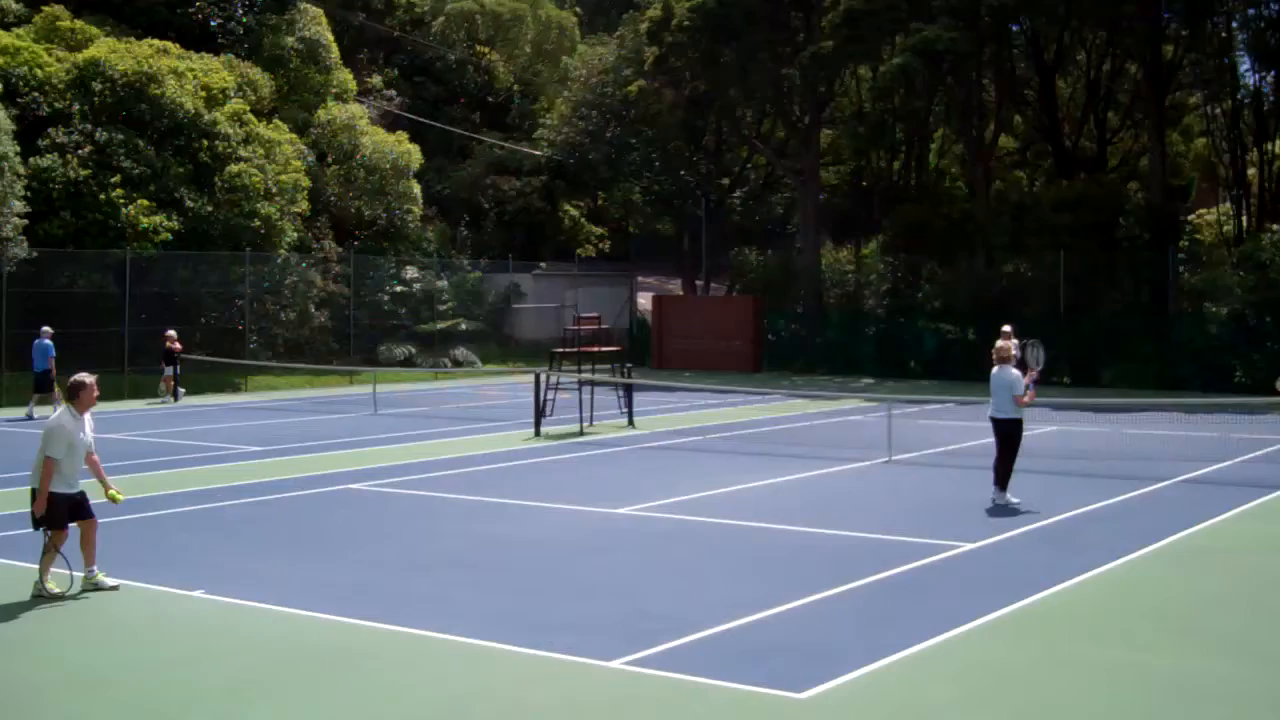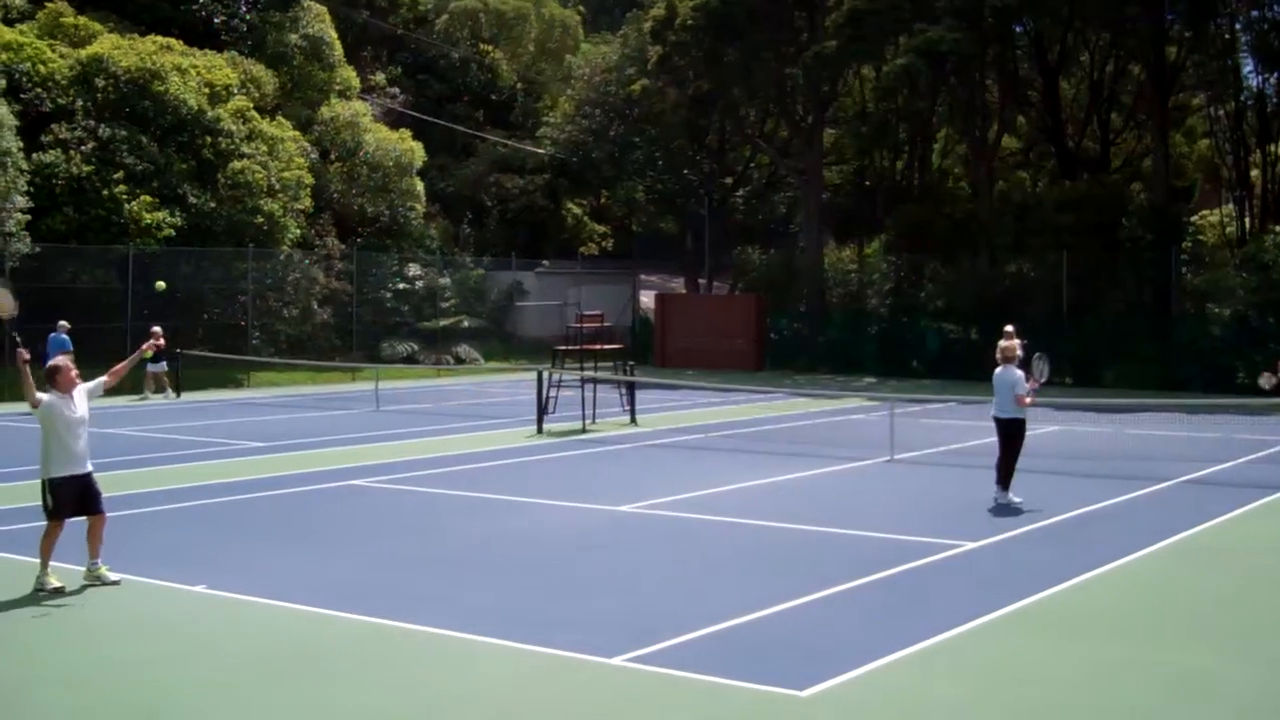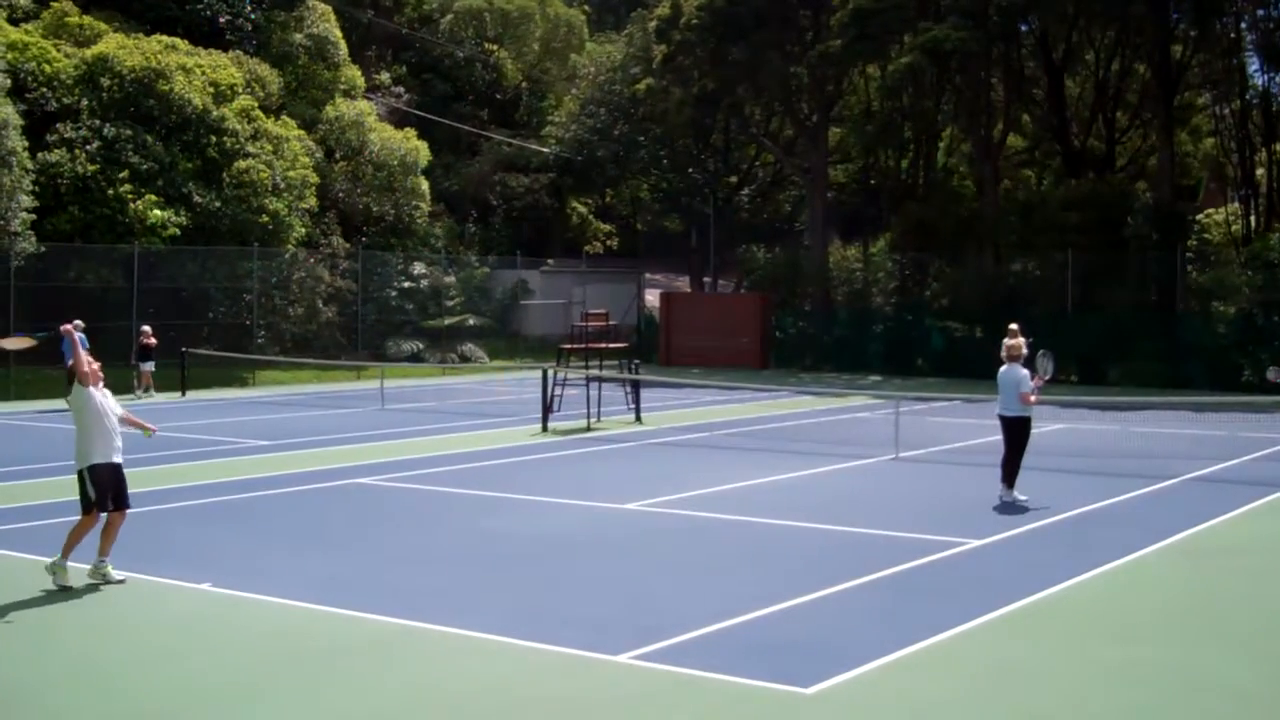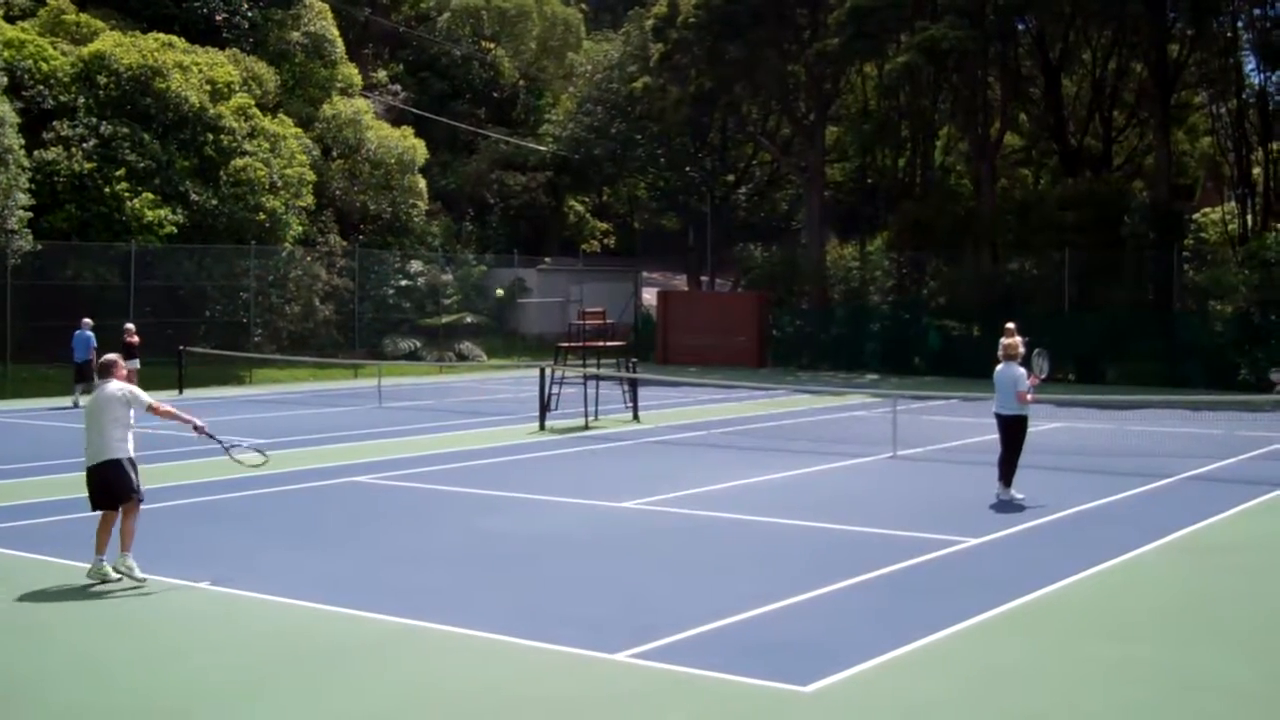
dt=0.4s
person 1, frame 1
left shoulder: (86, 419)
right shoulder: (62, 423)
left elbow: (90, 456)
right elbow: (49, 462)
left wrist: (106, 485)
right wrist: (41, 499)
left hip: (72, 487)
right hip: (51, 489)
left knee: (90, 523)
right knee: (59, 533)
left ankle: (91, 575)
right ankle: (42, 582)
person 1, frame 2
left shoulder: (81, 392)
right shoulder: (47, 402)
left elbow: (111, 377)
right elbow: (30, 396)
left wrist: (138, 354)
right wrist: (24, 368)
left hip: (83, 471)
right hip: (56, 475)
left knee: (98, 518)
right knee: (56, 525)
left ankle: (94, 569)
right ankle: (43, 576)
person 1, frame 3
left shoulder: (104, 394)
right shoulder: (82, 394)
left elbow: (119, 416)
right elbow: (82, 372)
left wrist: (143, 425)
right wrist: (73, 340)
left hip: (111, 462)
right hip: (94, 465)
left knee: (118, 514)
right knee: (90, 518)
left ankle: (101, 566)
right ankle: (59, 565)
person 1, frame 4
left shoulder: (94, 399)
right shoulder: (123, 390)
right elbow: (158, 409)
right wrist: (190, 420)
left hip: (95, 461)
right hip: (115, 457)
left knee: (110, 512)
right knee: (130, 506)
left ankle: (99, 564)
right ankle: (125, 560)
